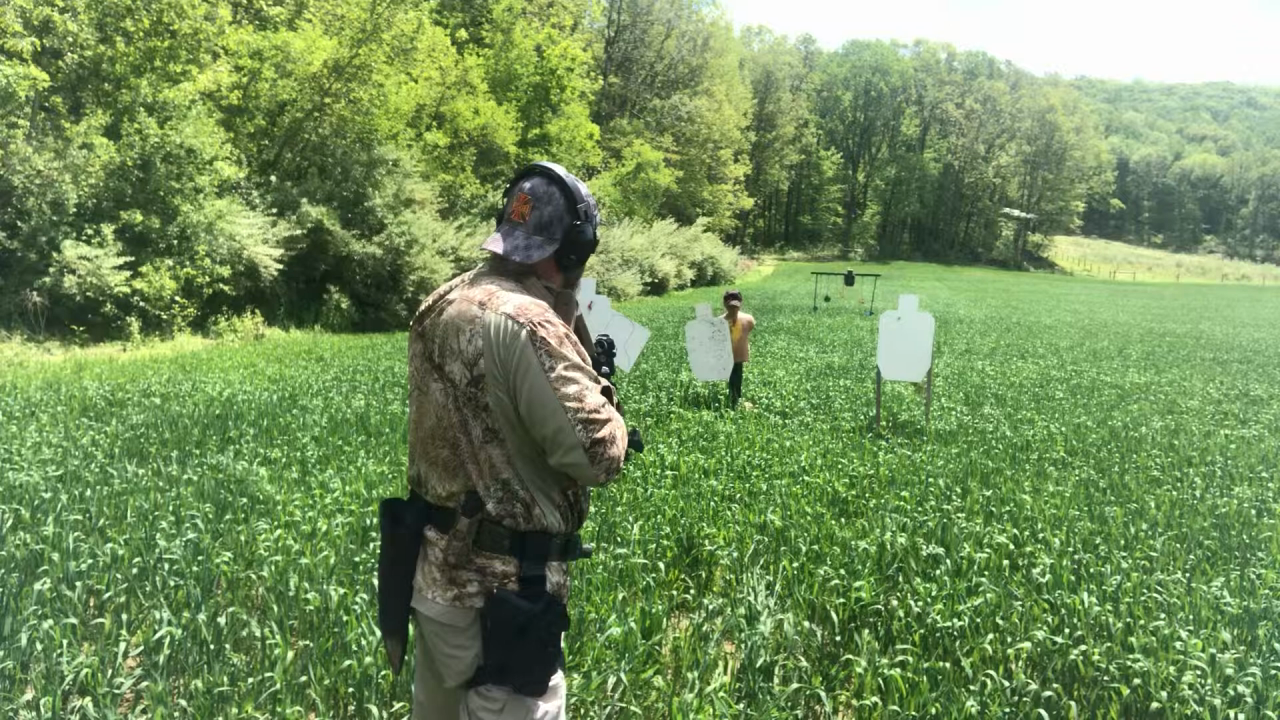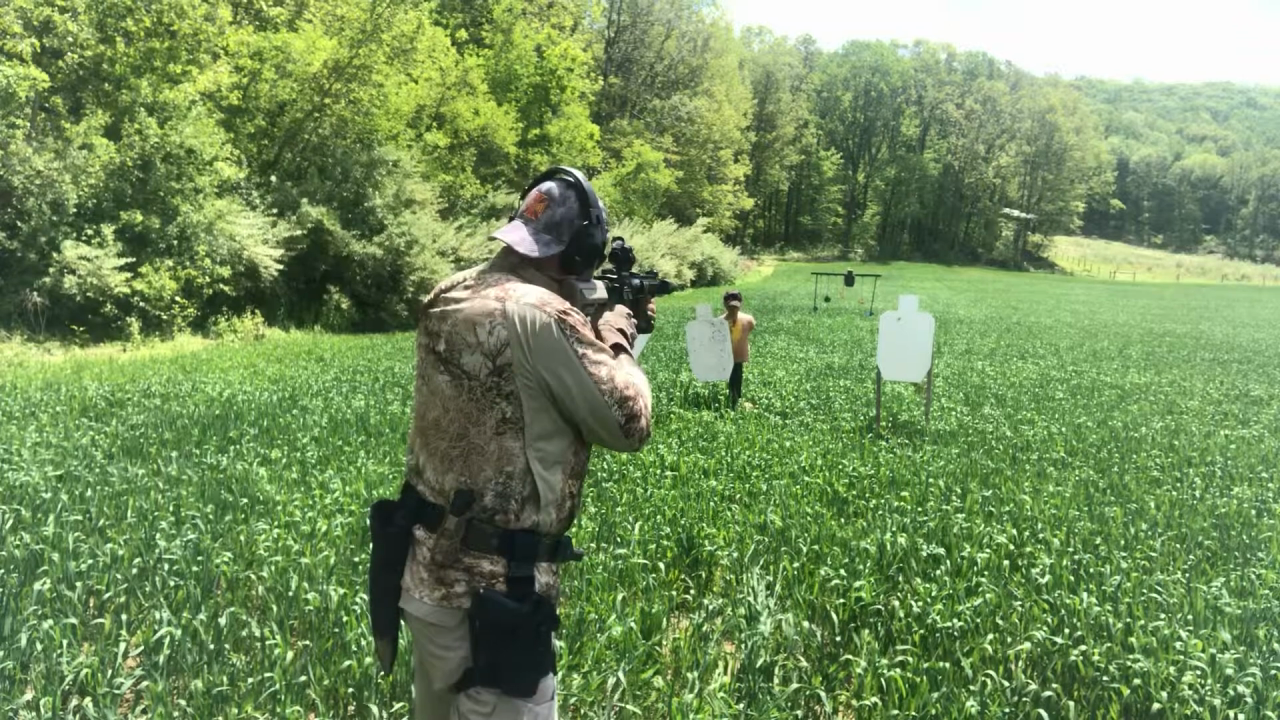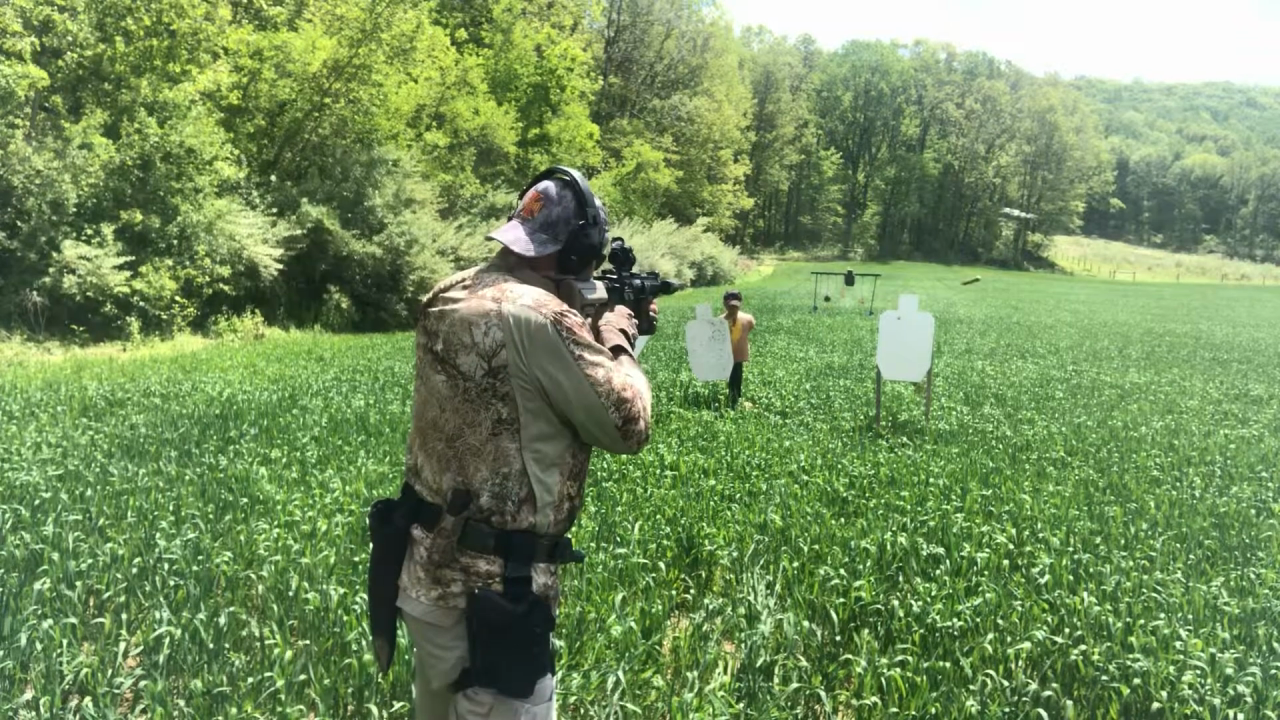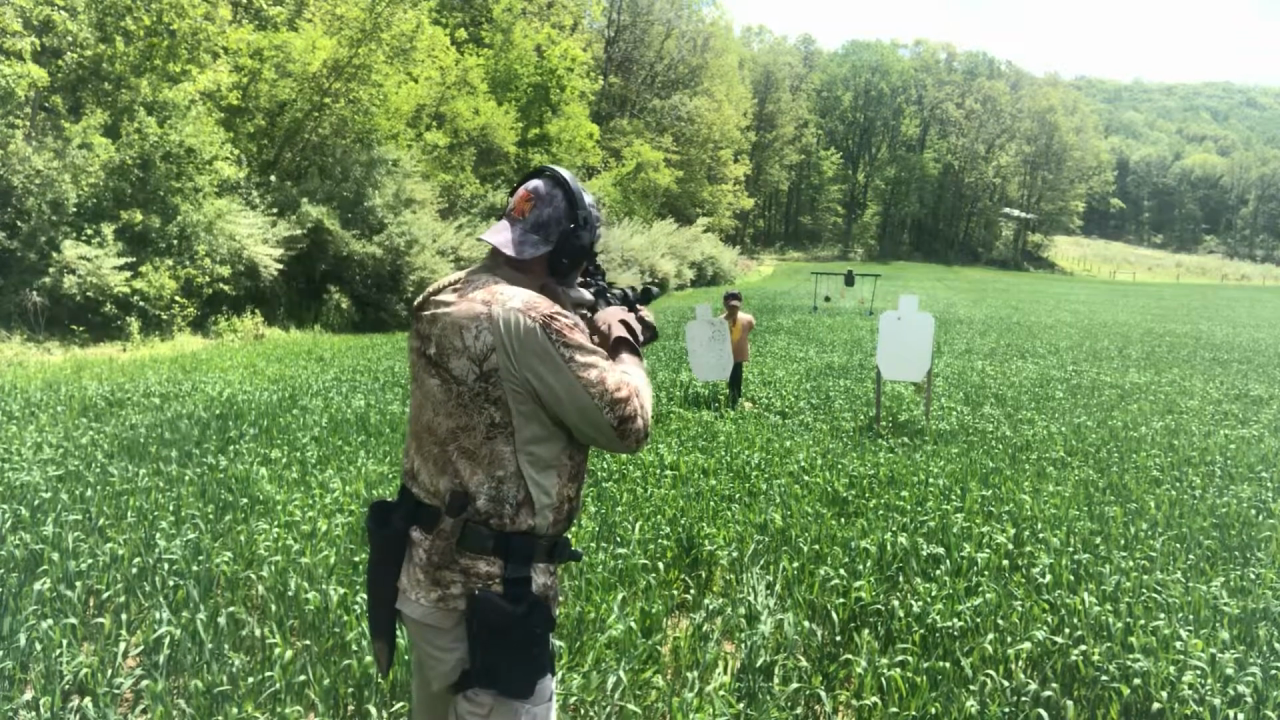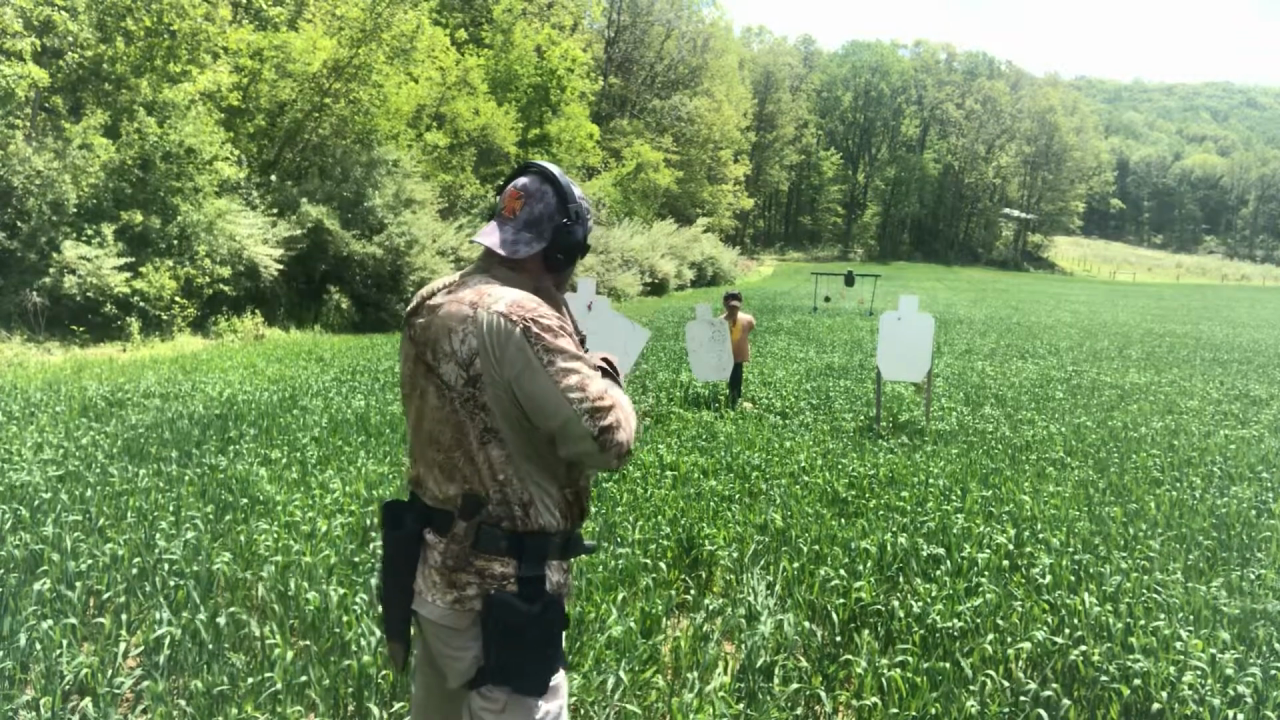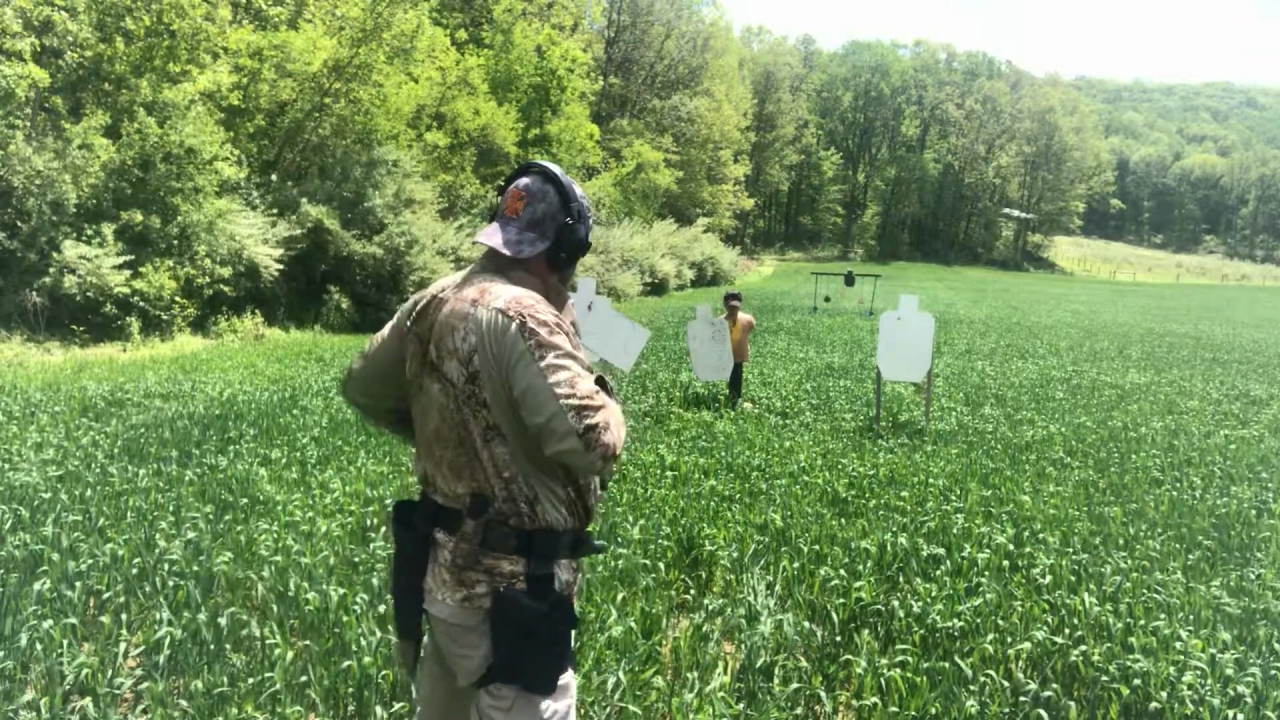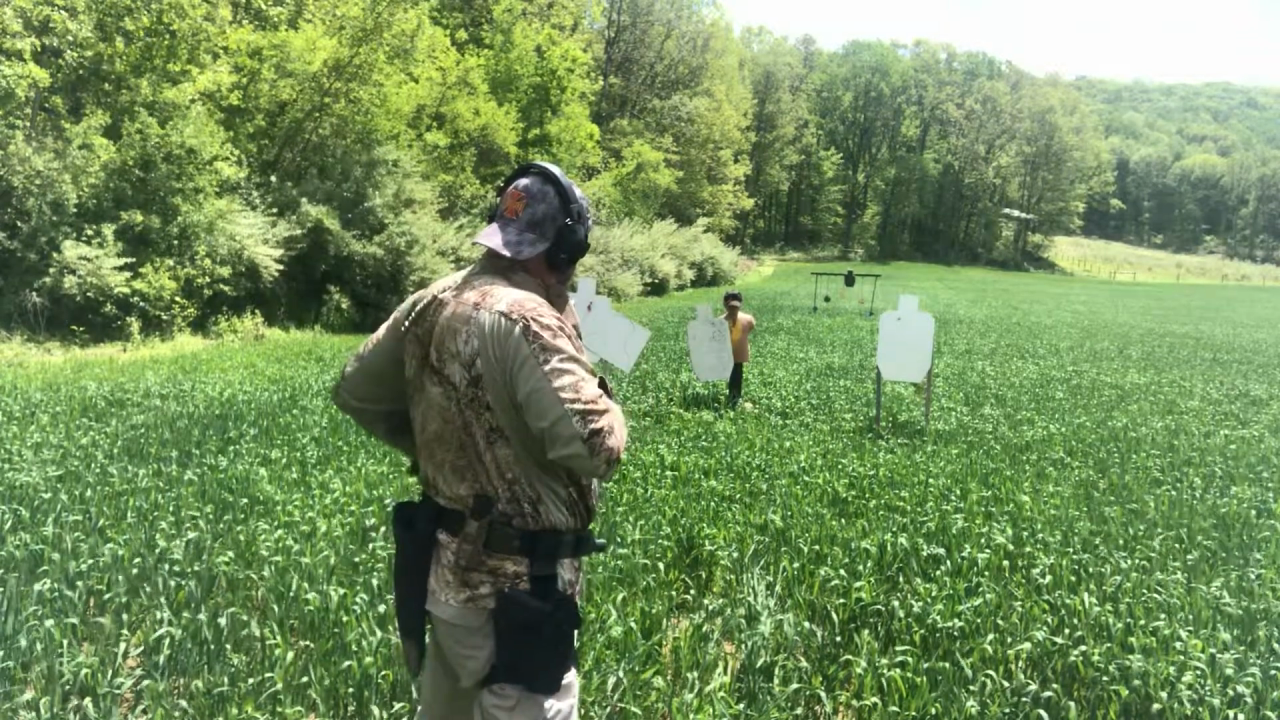
dt=0.5s
person 1, frame 1
left shoulder: (442, 303)
right shoulder: (528, 323)
right elbow: (594, 454)
left wrist: (569, 367)
right wrist: (599, 392)
left hip: (436, 572)
right hip: (501, 589)
person 1, frame 2
left shoulder: (446, 299)
right shoulder: (542, 317)
right elbow: (628, 424)
left wrist: (591, 328)
right wrist: (616, 333)
left hip: (427, 570)
right hip: (491, 586)
person 1, frame 3
left shoulder: (446, 299)
right shoulder: (540, 318)
right elbow: (627, 426)
left wrist: (590, 330)
right wrist: (617, 338)
left hip: (426, 569)
right hip: (491, 586)
person 1, frame 4
left shoulder: (438, 301)
right shoulder: (532, 322)
right elbow: (626, 424)
left wrist: (588, 337)
right wrist: (622, 344)
left hip: (425, 570)
right hip: (490, 586)
person 1, frame 5
left shoulder: (430, 303)
right shoulder: (523, 323)
right elbow: (607, 440)
left wrist: (567, 364)
right wrist: (602, 376)
left hip: (435, 568)
right hip: (501, 584)
person 1, frame 6
left shoulder: (432, 302)
right shoulder: (522, 319)
left elbow: (363, 386)
right elbow: (589, 443)
right wrist: (602, 398)
left hip: (443, 566)
right hip: (511, 581)
person 1, frame 7
left shoulder: (430, 304)
right shoulder: (525, 322)
left elbow: (354, 391)
right elbow: (593, 446)
right wrist: (603, 402)
left hip: (446, 566)
right hip: (515, 582)
